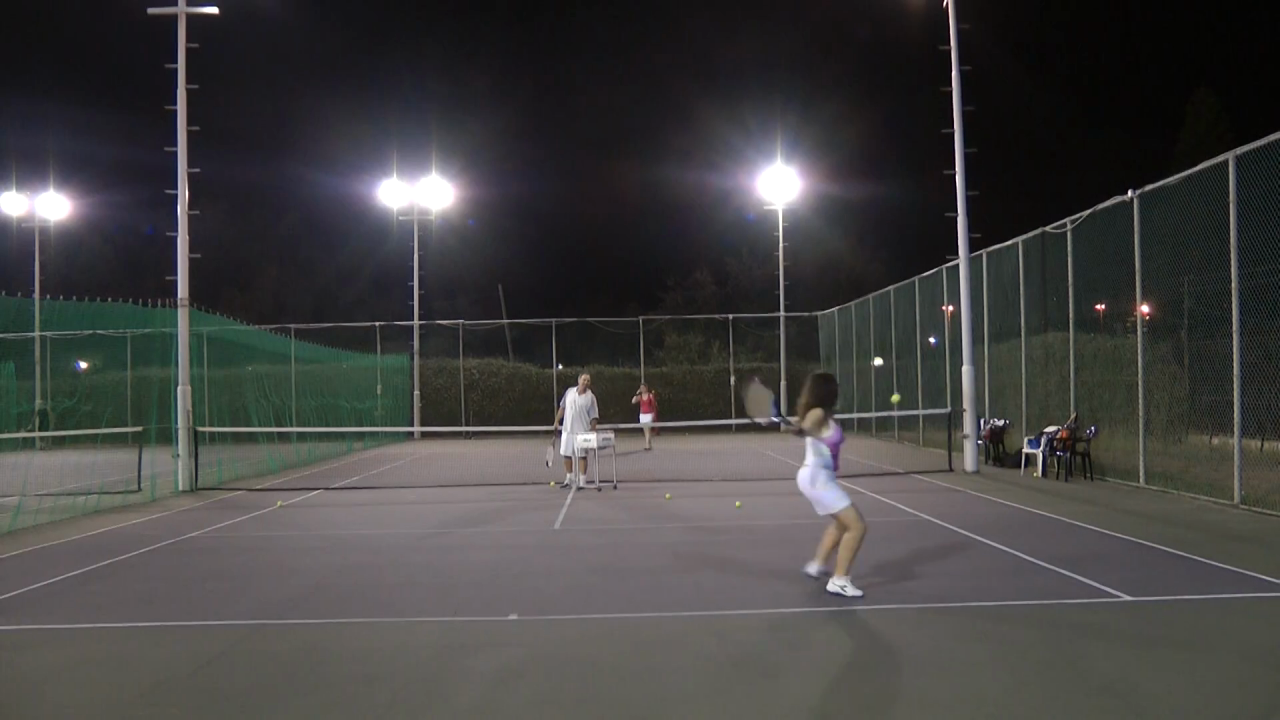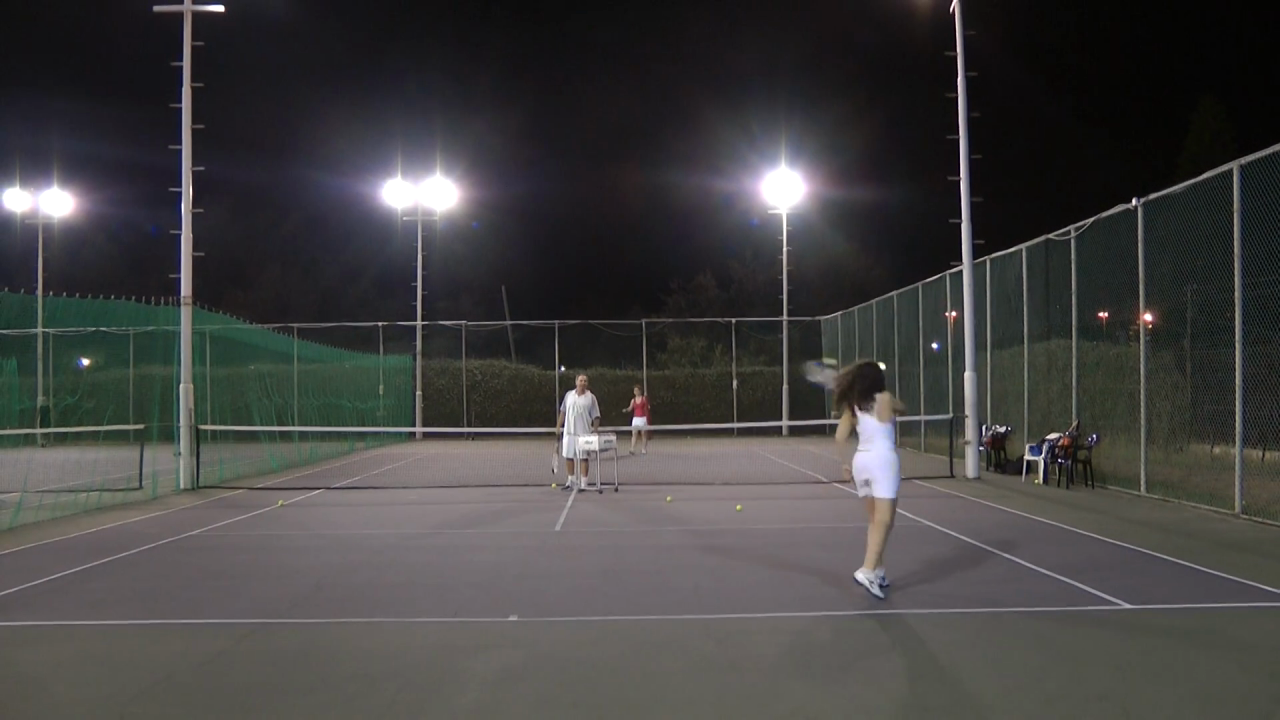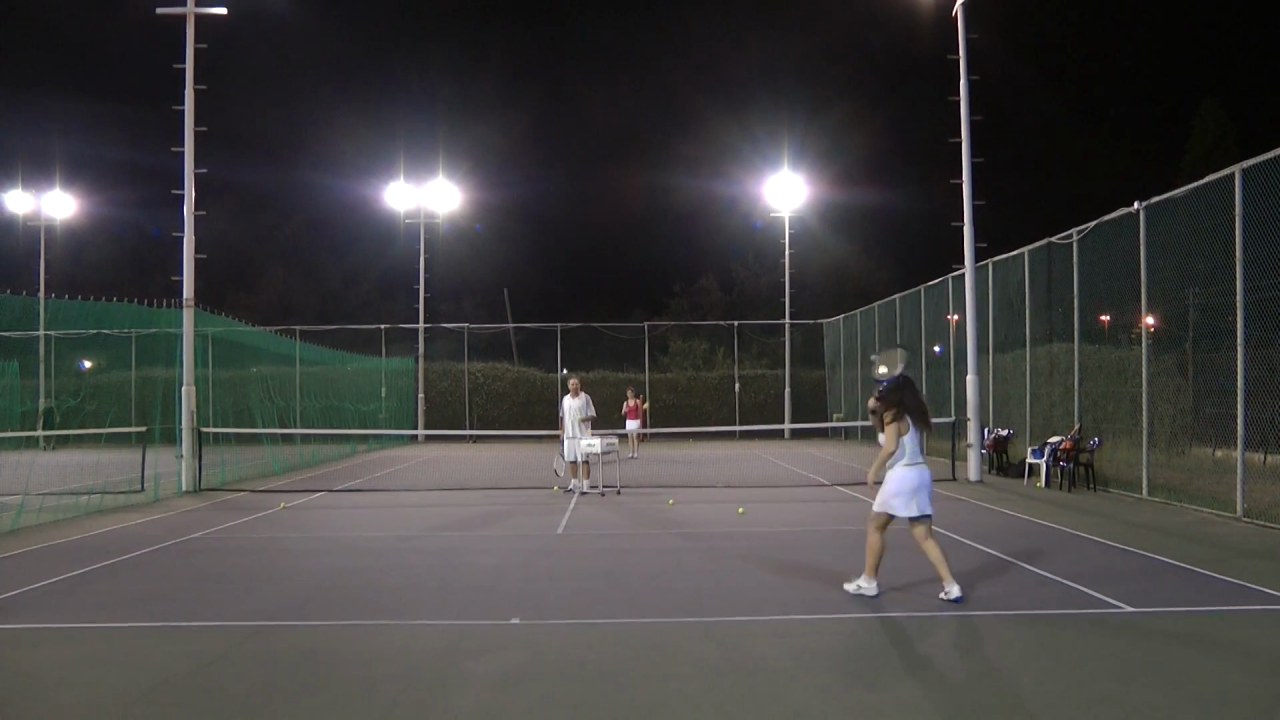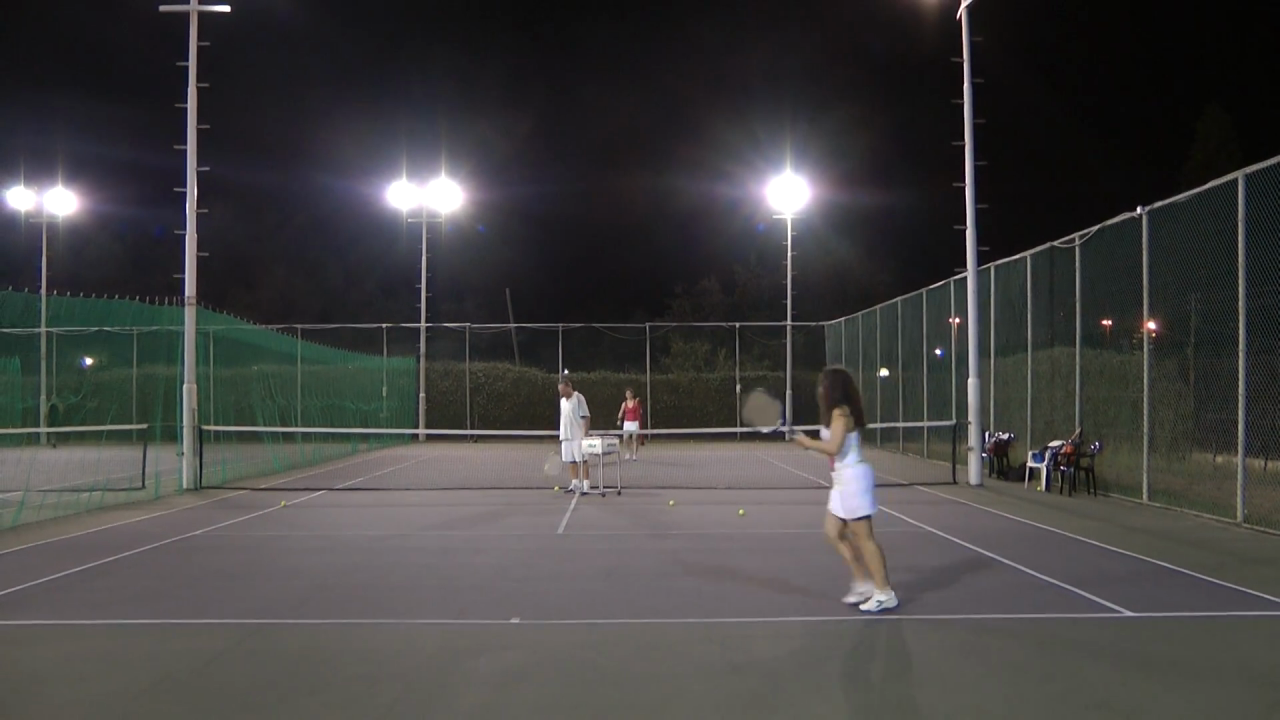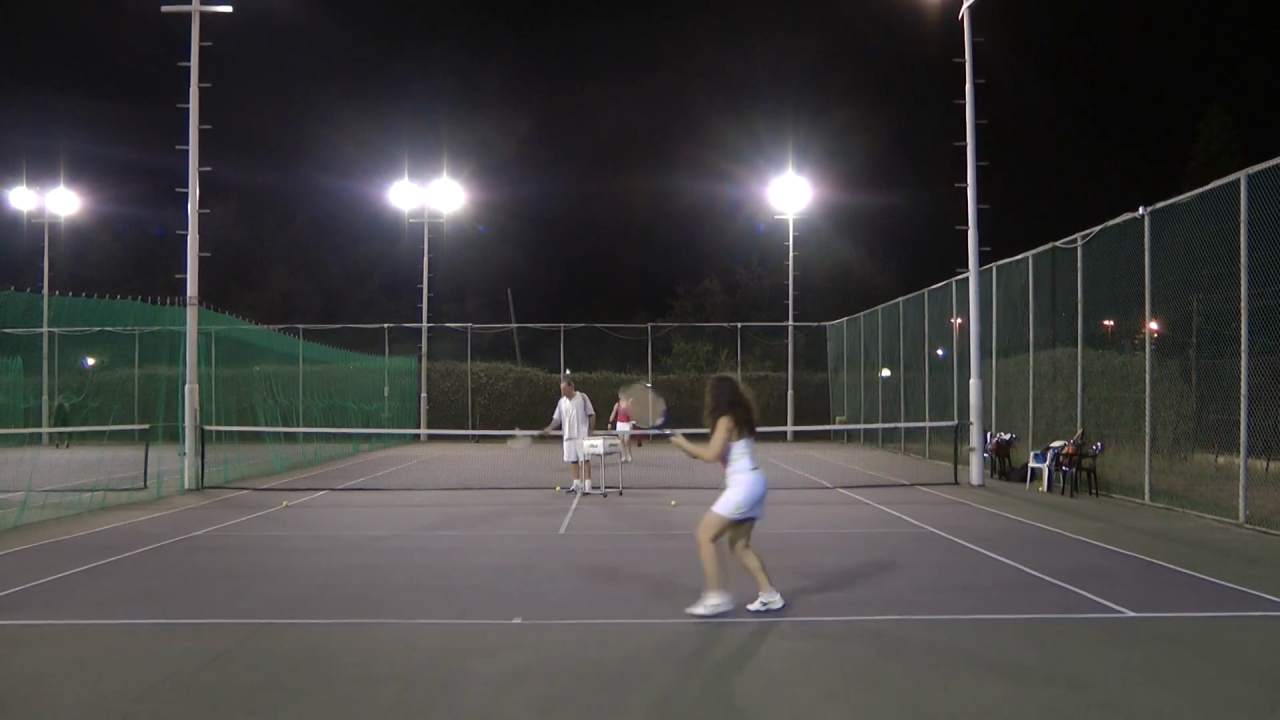
dt=0.5s
person 1, frame 1
left shoulder: (824, 414)
right shoulder: (818, 413)
right elbow: (804, 426)
right wrist: (801, 428)
left hip: (817, 477)
right hip: (817, 478)
left knee: (842, 523)
right knee: (857, 527)
left ankle: (817, 564)
right ankle: (839, 580)
person 1, frame 2
left shoulder: (851, 405)
right shoulder: (885, 397)
left elbow: (840, 435)
right elbow: (900, 408)
left wrist: (848, 463)
left hip: (862, 461)
right hip: (883, 460)
left knee: (877, 520)
right knee: (884, 521)
left ankle: (875, 573)
right ankle: (866, 571)
person 1, frame 3
left shoulder: (892, 415)
right shoulder: (914, 415)
left elbow: (890, 447)
left wrist: (874, 471)
right wrist: (875, 410)
left hip: (900, 477)
right hip: (921, 475)
left knee: (875, 529)
right knee: (926, 538)
left ankle: (868, 582)
right ankle: (951, 586)
person 1, frame 4
left shoulder: (840, 412)
right shoulder: (840, 412)
left elbow: (834, 447)
left wrist: (805, 440)
right wrist: (811, 442)
left hip: (853, 477)
right hip: (844, 479)
left knee: (863, 538)
right knee: (834, 534)
left ankle: (884, 594)
right ankle: (863, 583)
person 1, frame 5
left shoulder: (727, 421)
right shoulder: (739, 419)
left elbow: (711, 455)
left wrist: (684, 444)
right wrist: (696, 451)
left hip: (744, 485)
right hip: (748, 484)
left knee: (704, 536)
right knee: (739, 545)
left ankle: (717, 597)
right ankle: (770, 596)
